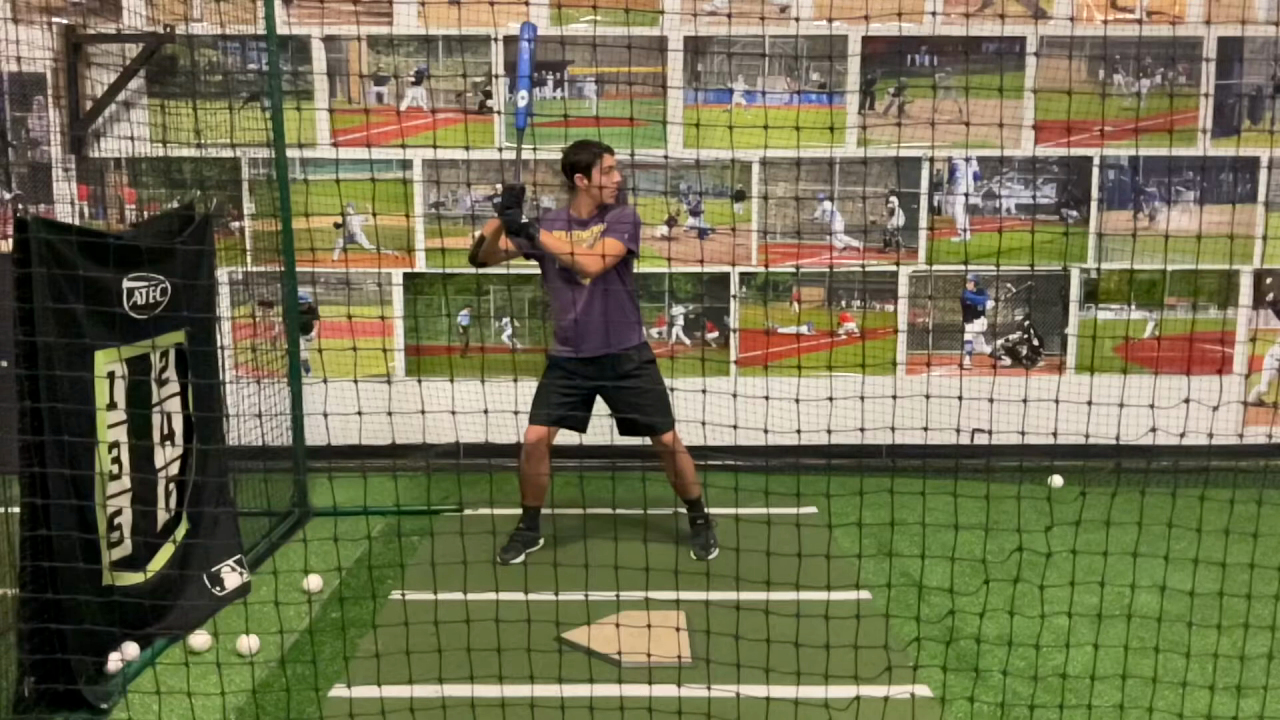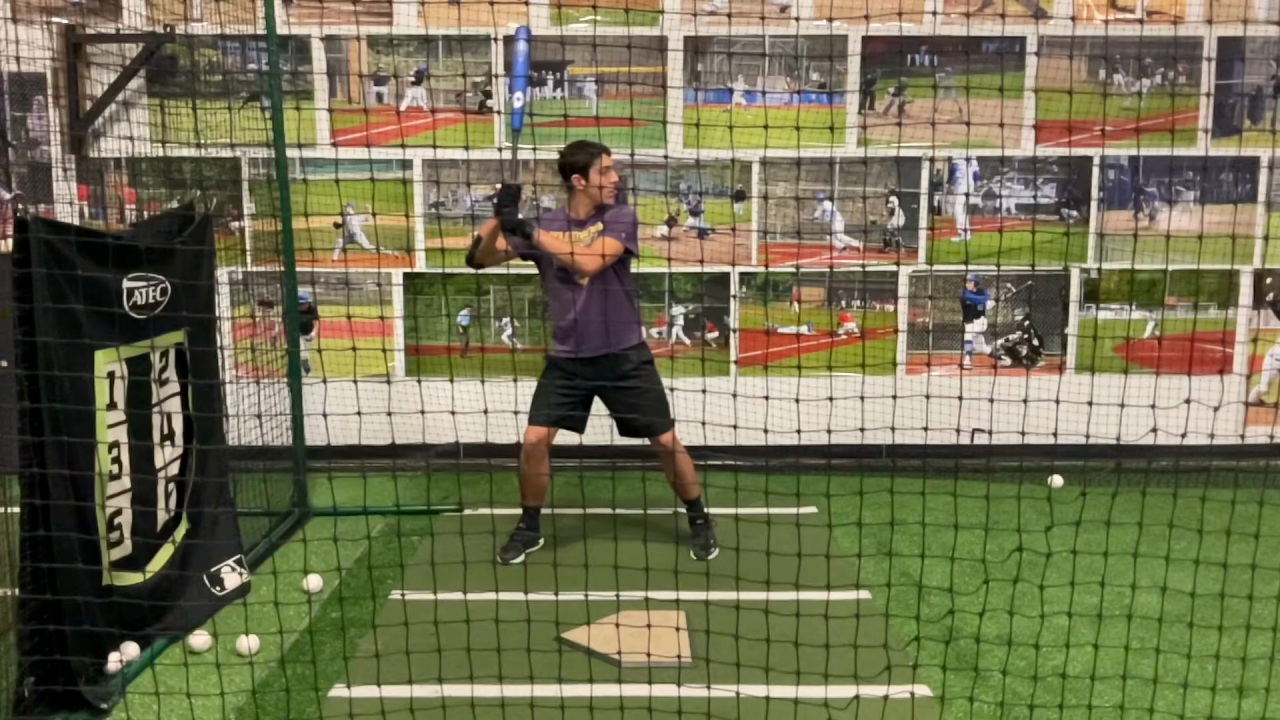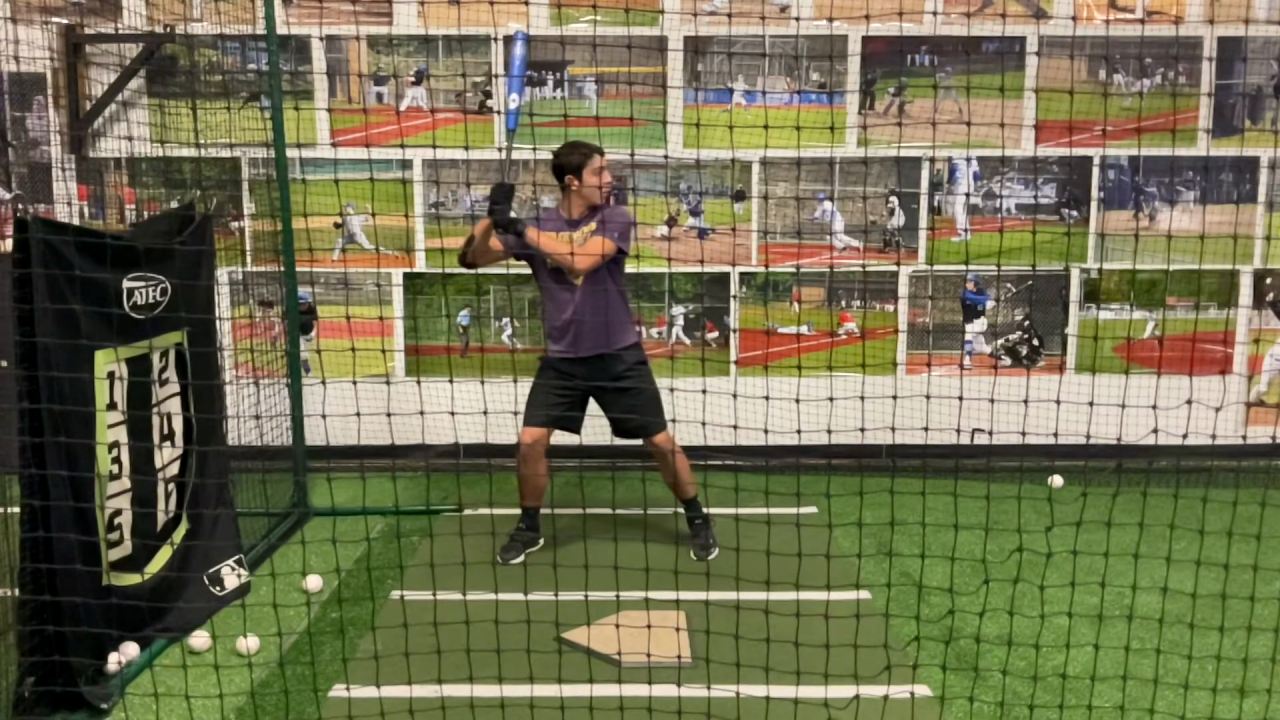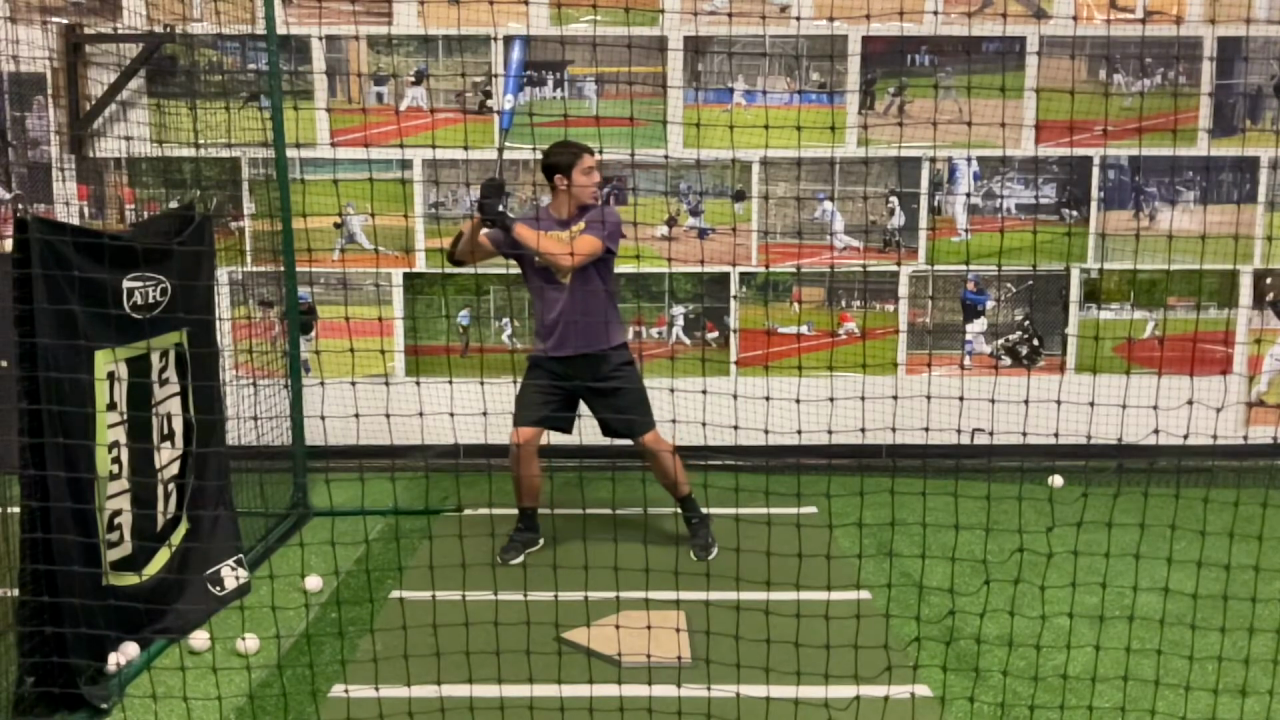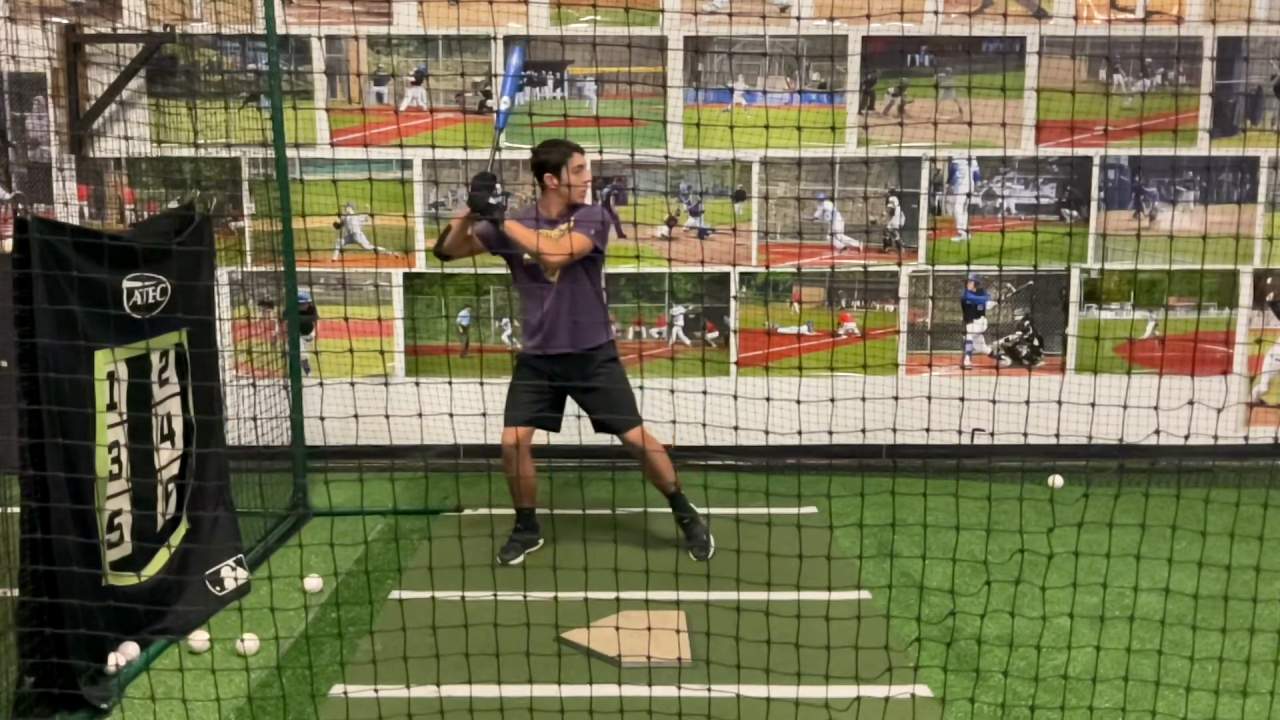
dt=1s
person 1, frame 1
left shoulder: (624, 218)
right shoulder: (546, 224)
left elbow: (592, 263)
right elbow: (482, 257)
left wrist: (534, 233)
right wrist: (502, 215)
left hip: (626, 355)
right hip: (568, 358)
left knee: (667, 441)
right knee: (535, 440)
left ankle: (700, 521)
right ankle: (529, 528)
person 1, frame 2
left shoulder: (622, 219)
right shoulder: (544, 225)
left elbow: (589, 262)
right elbow: (479, 258)
left wrist: (530, 232)
right wrist: (499, 216)
left hip: (624, 355)
right hip: (567, 358)
left knee: (666, 442)
right knee: (534, 441)
left ankle: (699, 521)
right ankle: (528, 527)
person 1, frame 3
left shoulder: (616, 220)
right shoulder: (539, 226)
left elbow: (580, 261)
right elbow: (471, 258)
left wrist: (522, 229)
right wrist: (493, 216)
left hip: (619, 356)
right hip: (562, 359)
left knee: (661, 442)
right knee: (530, 442)
left ankle: (698, 520)
right ankle: (529, 528)
person 1, frame 4
left shoulder: (605, 219)
right shoulder: (527, 225)
left elbow: (567, 258)
right elbow: (460, 256)
left wrist: (511, 224)
right wrist: (482, 214)
left hip: (607, 356)
right hip: (550, 358)
left knee: (651, 442)
right knee: (522, 442)
left ankle: (695, 518)
right ankle: (528, 528)
person 1, frame 5
left shoulder: (593, 218)
right shoulder: (511, 223)
left elbow: (556, 254)
right elbow: (447, 250)
left wrist: (501, 218)
right wrist: (471, 209)
left hip: (593, 353)
right hip: (538, 356)
left knee: (636, 438)
right knee: (513, 442)
left ankle: (686, 515)
right ankle: (527, 528)
